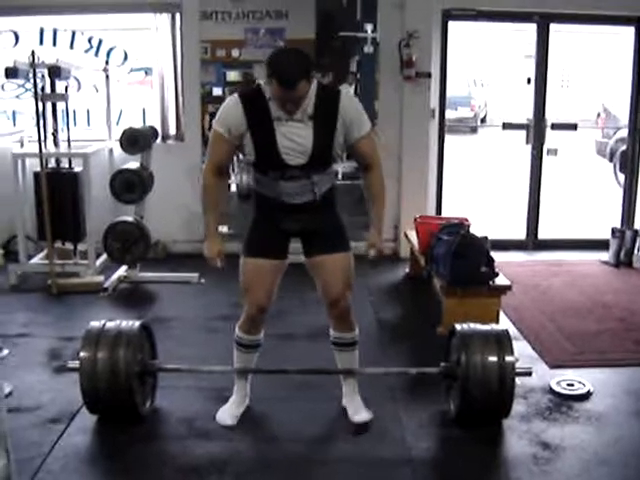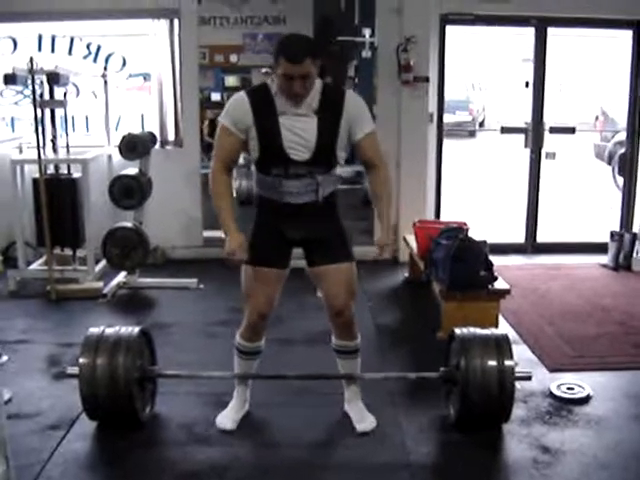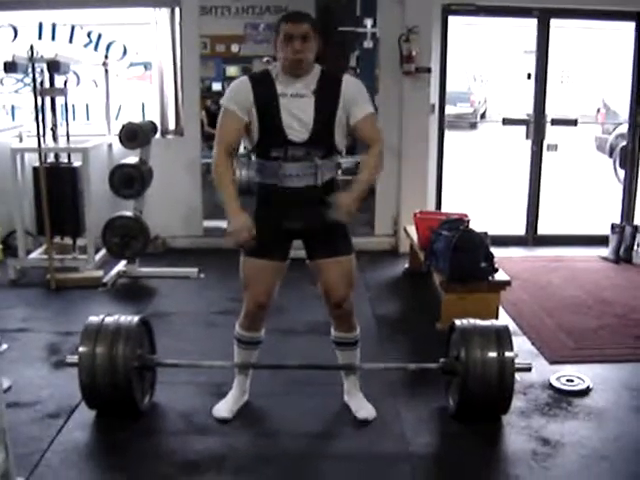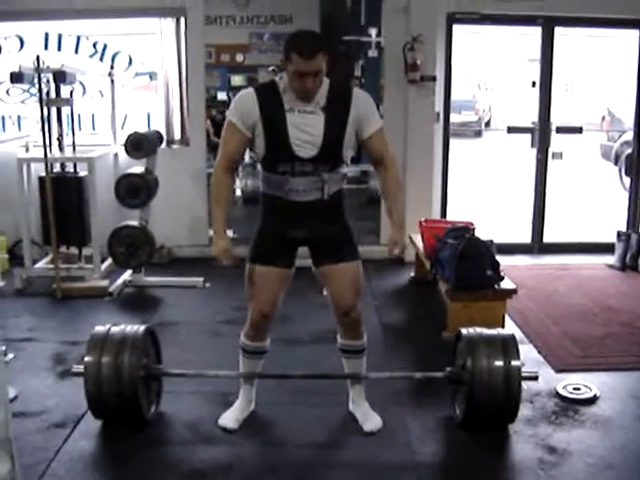
dt=0.7s
person 1, frame 1
left shoulder: (342, 105)
right shoulder: (240, 108)
left elbow: (371, 165)
right elbow: (215, 172)
left wrist: (376, 227)
right wrist: (212, 233)
left hip: (321, 212)
right hip: (269, 214)
left knee: (339, 303)
right knee: (255, 308)
left ankle: (351, 393)
right ankle: (240, 391)
person 1, frame 2
left shoulder: (347, 104)
right shoulder: (246, 105)
left elbow: (376, 166)
right elbow: (220, 169)
left wrist: (384, 225)
right wrist: (230, 230)
left hip: (323, 218)
right hip: (270, 219)
left knee: (342, 311)
right knee: (255, 315)
left ankle: (353, 397)
right ankle: (240, 397)
person 1, frame 3
left shoulder: (346, 88)
right shoulder: (246, 89)
left elbow: (375, 147)
right elbow: (223, 155)
left wrist: (355, 194)
right wrist: (234, 211)
left hip: (325, 208)
right hip: (268, 210)
left knee: (341, 303)
right knee: (255, 305)
left ankle: (352, 388)
right ankle: (240, 387)
person 1, frame 4
left shoulder: (354, 101)
right shoulder: (252, 102)
left elbow: (385, 163)
right elbow: (225, 168)
left wrist: (396, 225)
right wrist: (220, 232)
left hip: (329, 218)
right hip: (276, 218)
left knee: (349, 311)
right knee: (259, 314)
left ankle: (357, 397)
right ankle: (245, 397)
